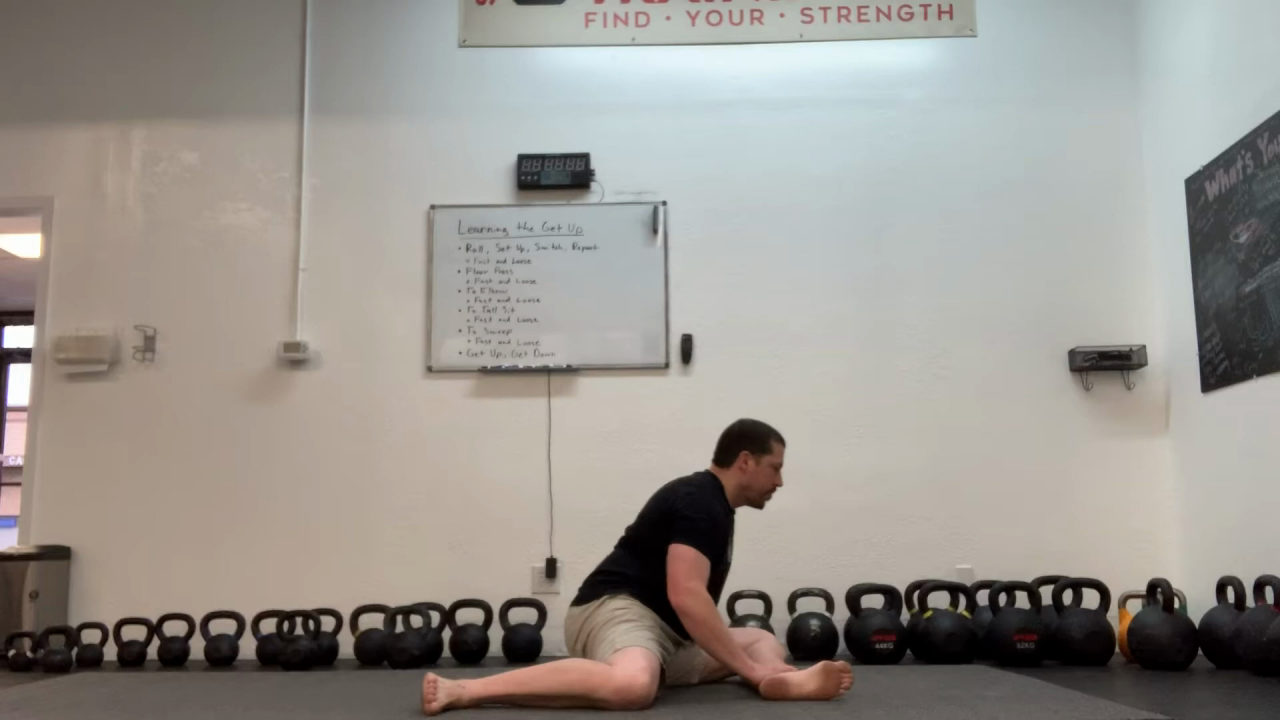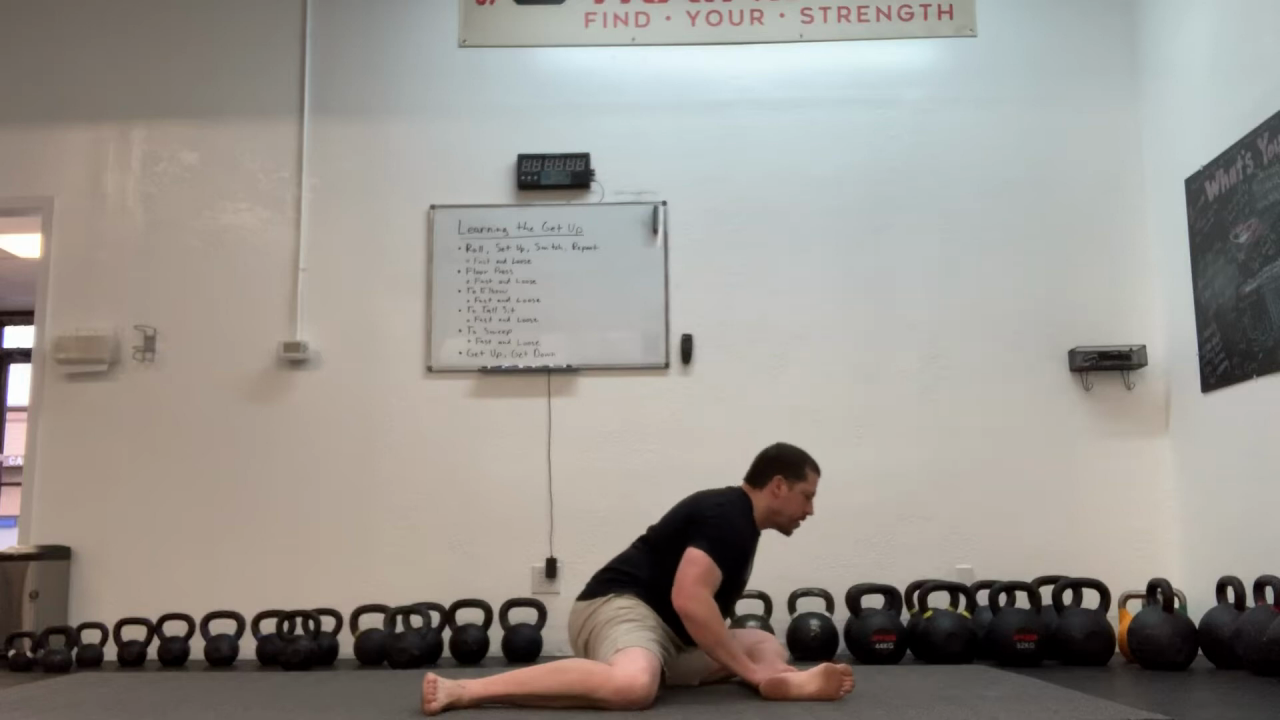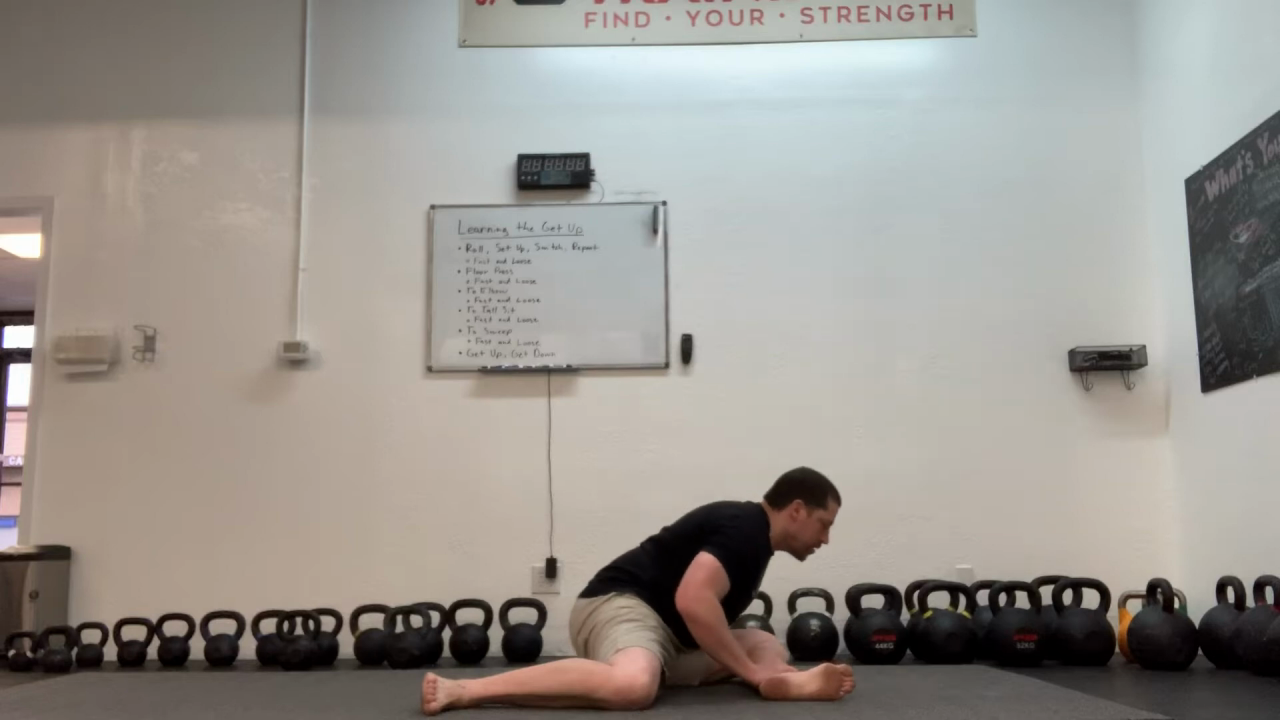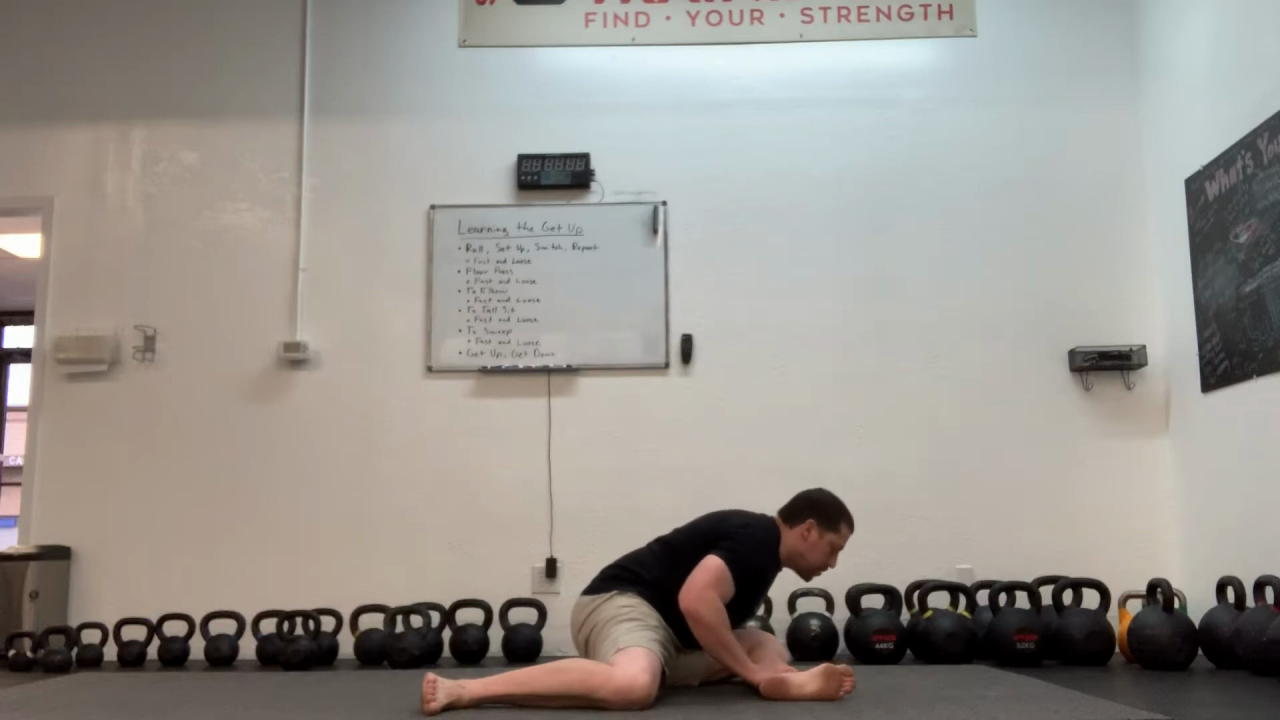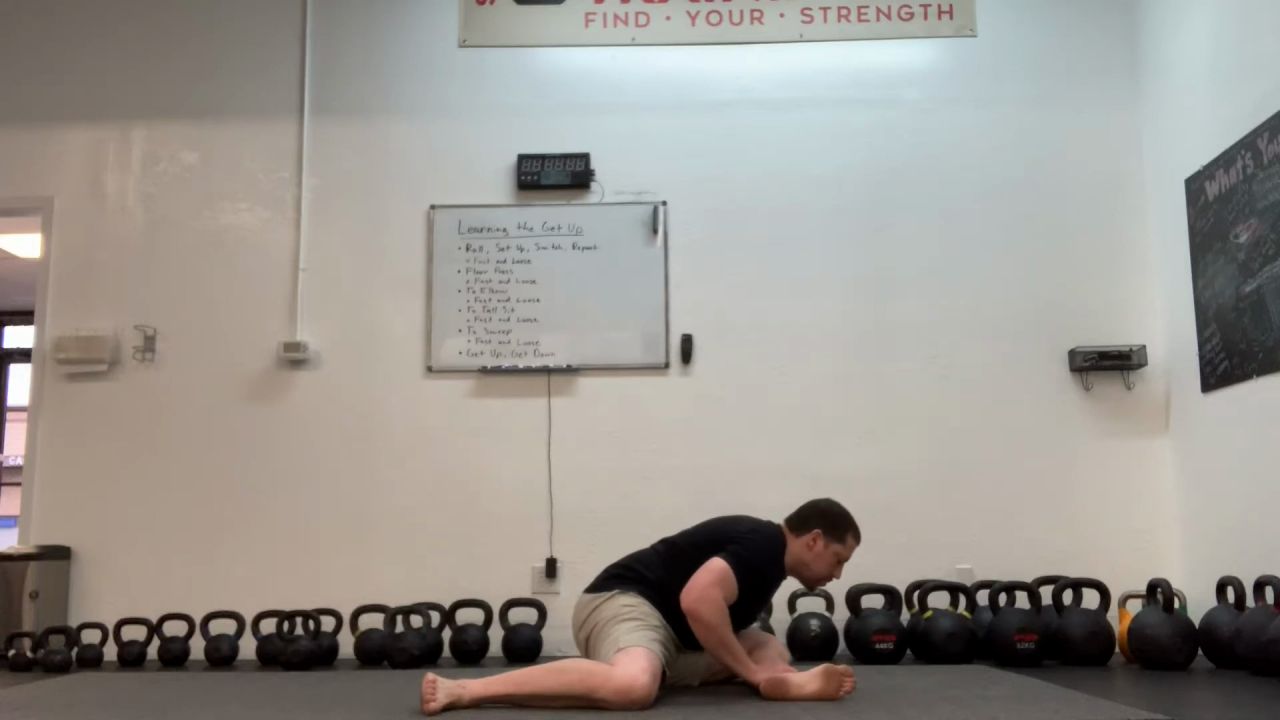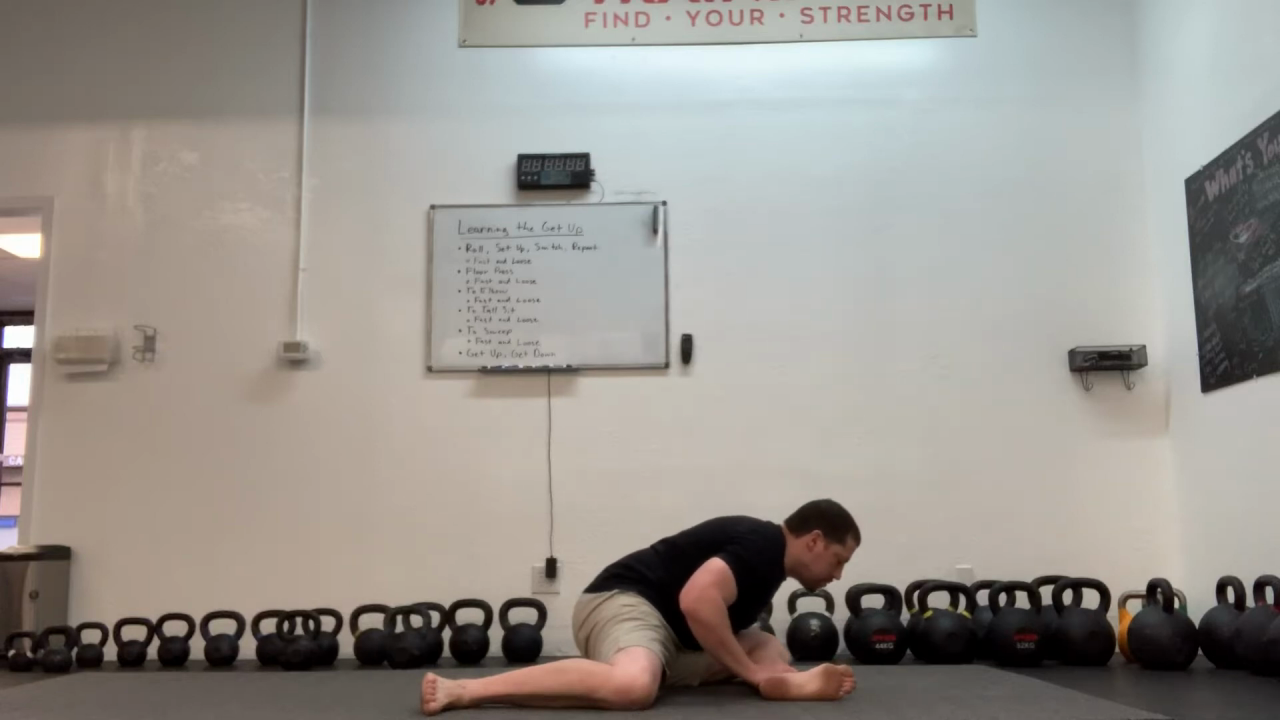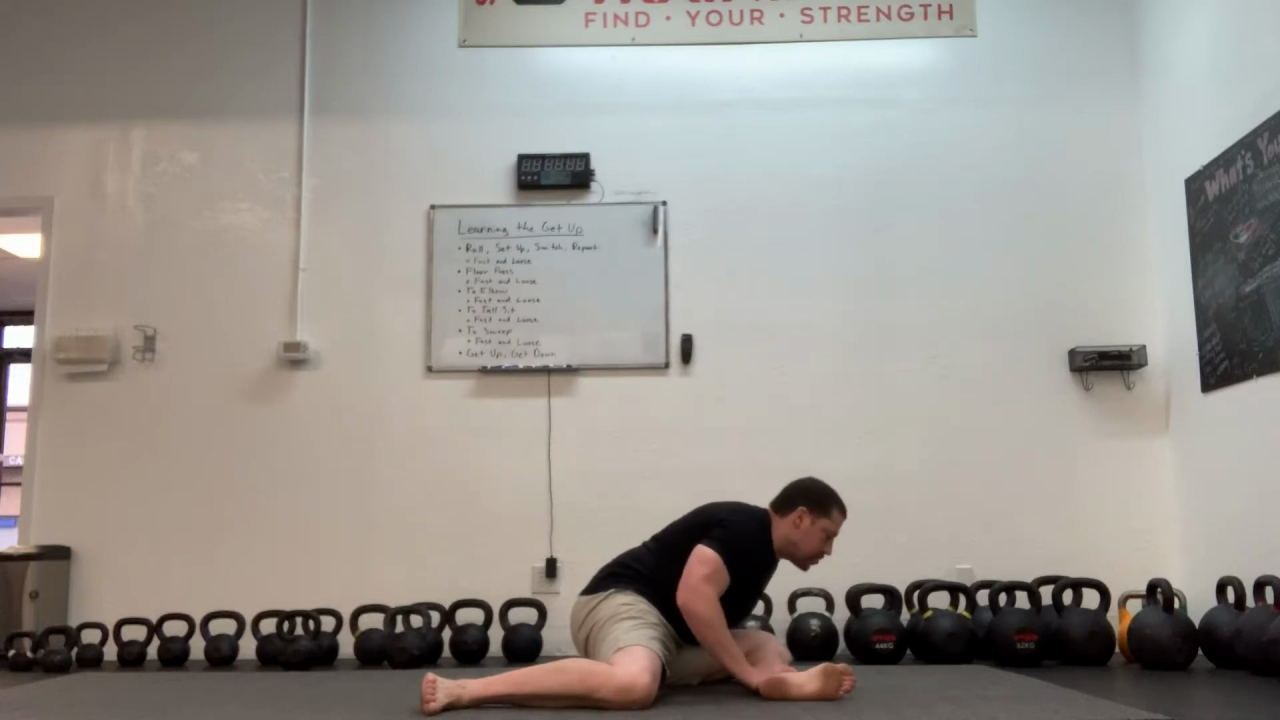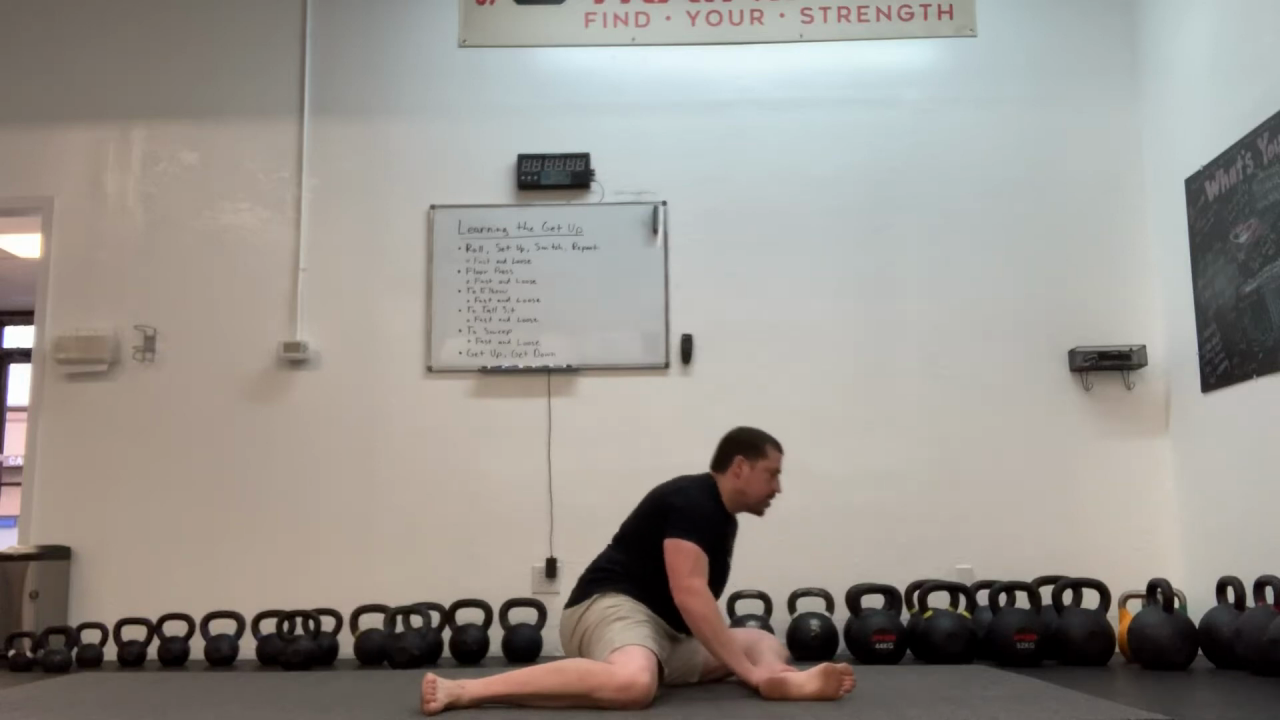
dt=0.4s
person 1, frame 1
left shoulder: (713, 503)
right shoulder: (699, 502)
left elbow: (692, 602)
right elbow: (686, 596)
left wrist: (757, 662)
right wrist: (751, 671)
right hip: (615, 610)
left knee: (763, 641)
right knee: (632, 686)
right ankle: (463, 691)
person 1, frame 2
left shoulder: (736, 518)
right shoulder: (727, 516)
left elbow: (698, 606)
right elbow: (689, 600)
left wrist: (760, 665)
right wrist: (751, 672)
right hip: (618, 608)
left knee: (766, 644)
right knee: (632, 685)
right ankle: (463, 690)
person 1, frame 3
left shoulder: (750, 532)
right shoulder: (745, 529)
right elbow: (693, 601)
left wrist: (765, 668)
right wrist: (753, 673)
right hip: (619, 606)
left knee: (768, 646)
right knee: (632, 685)
right ankle: (462, 690)
person 1, frame 4
left shoulder: (759, 544)
right shoulder: (756, 538)
right elbow: (696, 601)
right wrist: (753, 672)
right hip: (621, 603)
left knee: (770, 648)
right knee: (632, 685)
right ankle: (463, 689)
person 1, frame 5
left shoulder: (766, 553)
right shoulder: (763, 544)
right elbow: (697, 599)
left wrist: (770, 670)
right wrist: (753, 672)
right hip: (623, 602)
left knee: (772, 648)
right knee: (632, 685)
right ankle: (463, 689)
person 1, frame 6
left shoulder: (768, 556)
right shoulder: (762, 545)
right elbow: (697, 601)
left wrist: (768, 671)
right wrist: (752, 672)
right hip: (623, 602)
left knee: (772, 650)
right knee: (633, 685)
right ankle: (462, 690)
person 1, frame 7
left shoulder: (763, 548)
right shoulder: (744, 527)
right elbow: (693, 596)
right wrist: (748, 672)
right hip: (622, 602)
left knee: (771, 648)
right knee: (633, 685)
right ankle: (463, 690)
person 1, frame 8
left shoulder: (722, 516)
right shoulder: (693, 501)
left elbow: (694, 602)
right elbow: (689, 593)
right wrist: (748, 670)
right hip: (611, 606)
left knee: (767, 643)
right knee: (632, 683)
left ankle: (785, 680)
right ankle: (463, 690)
